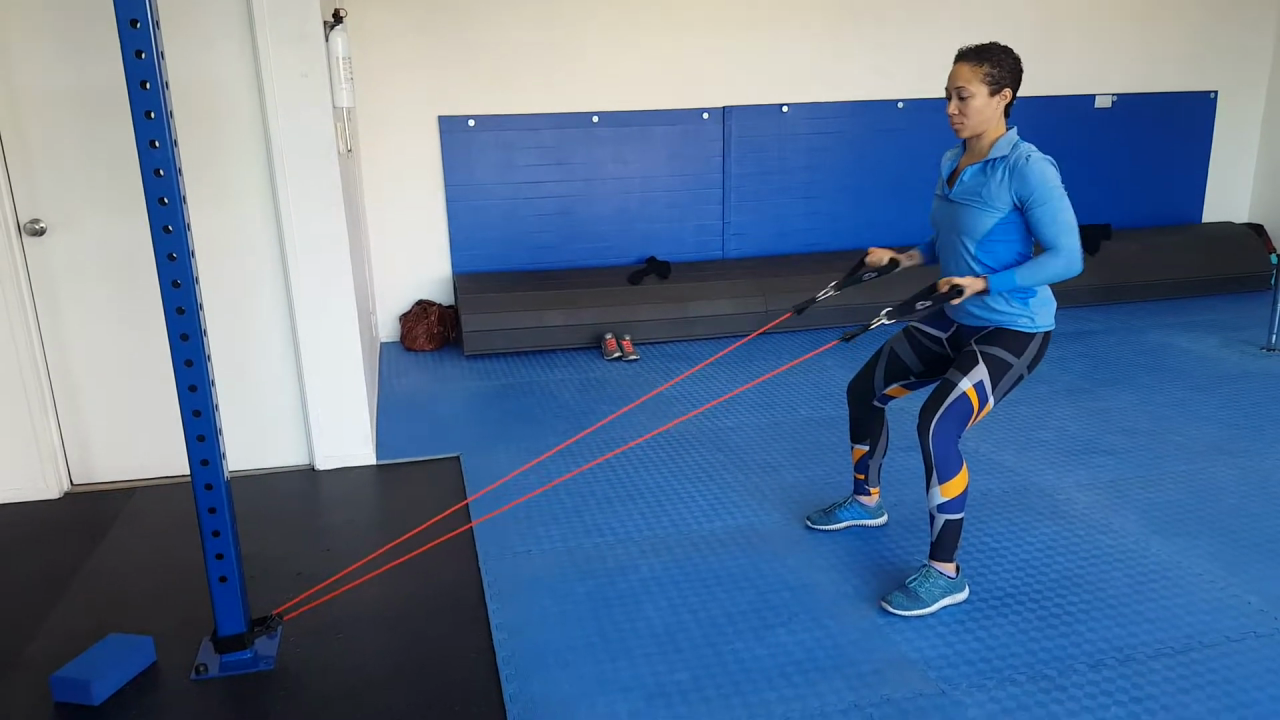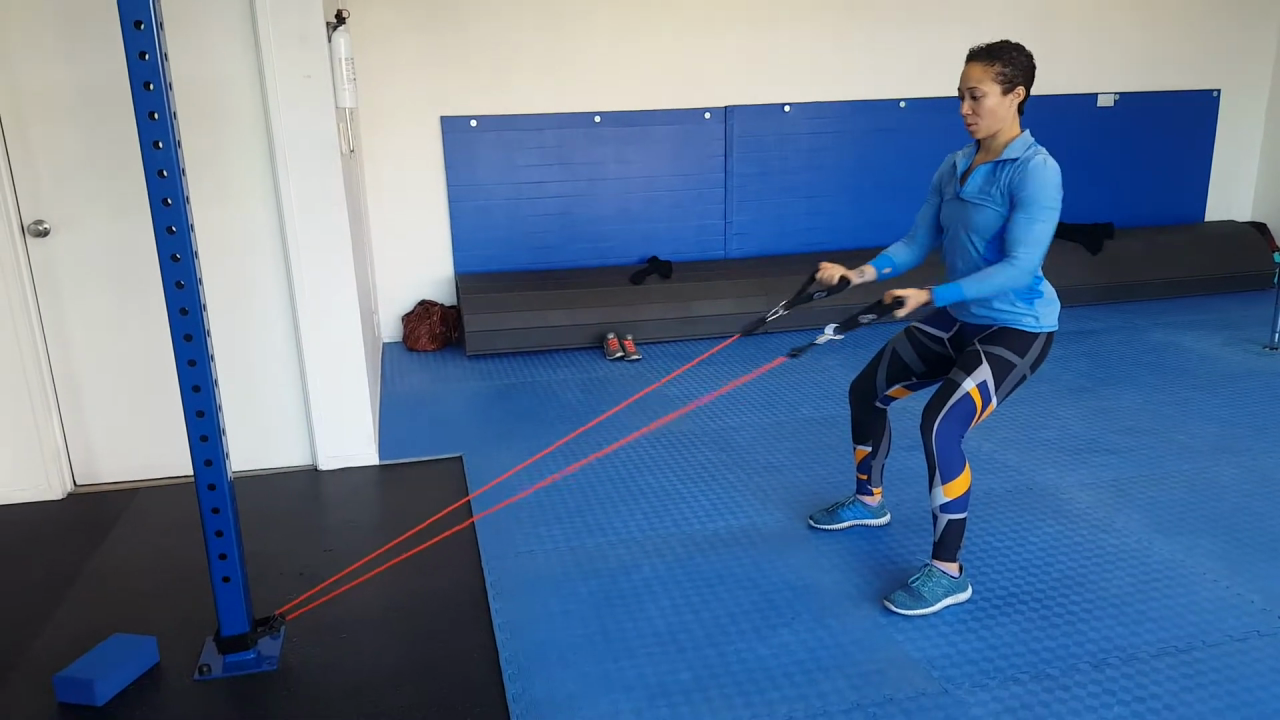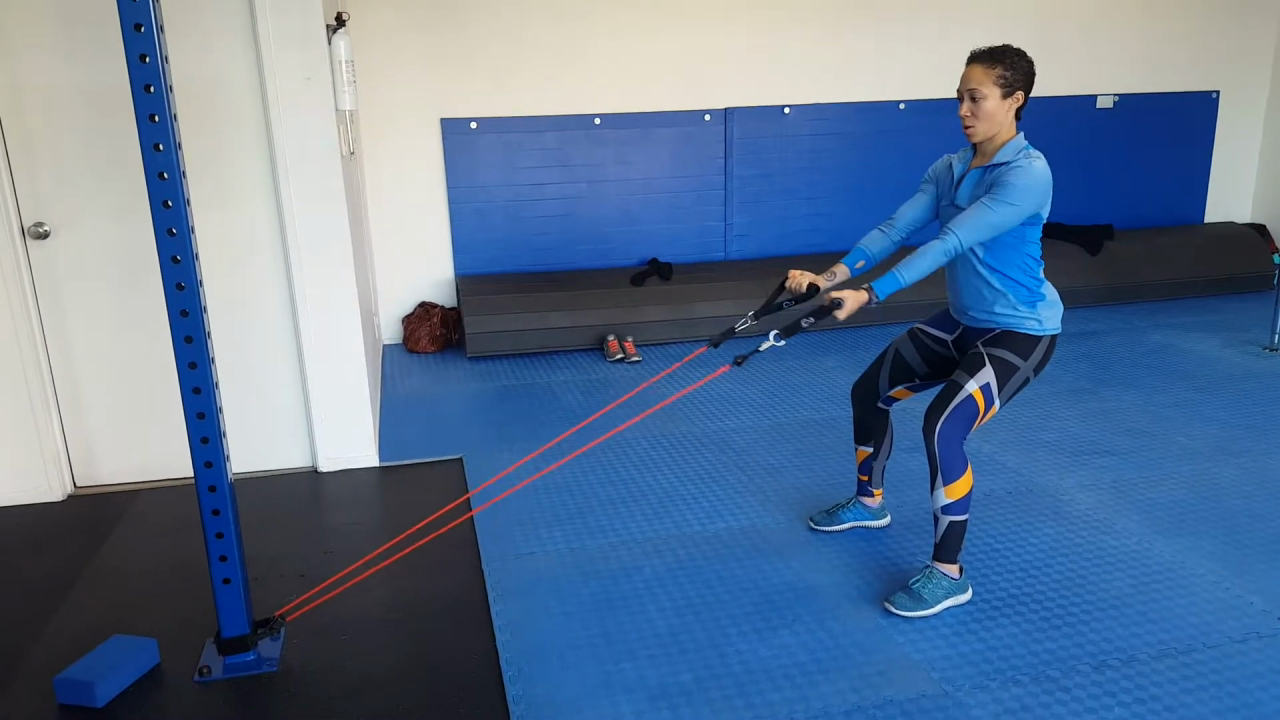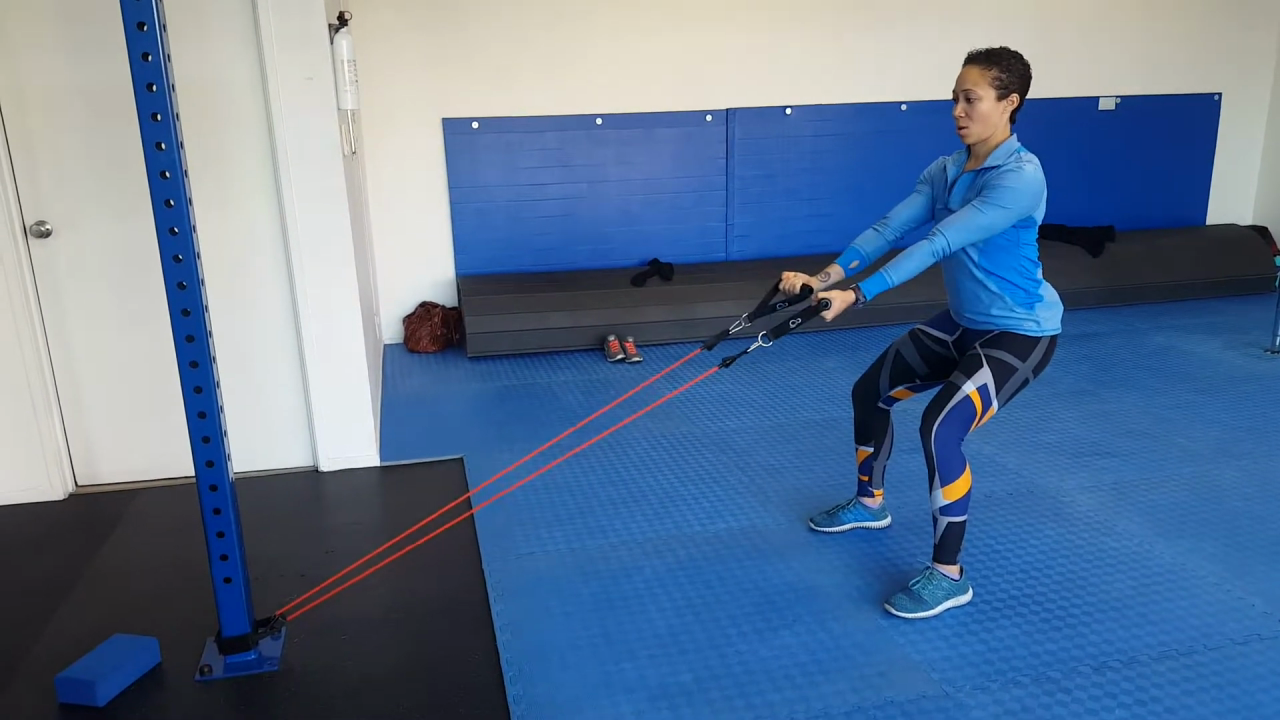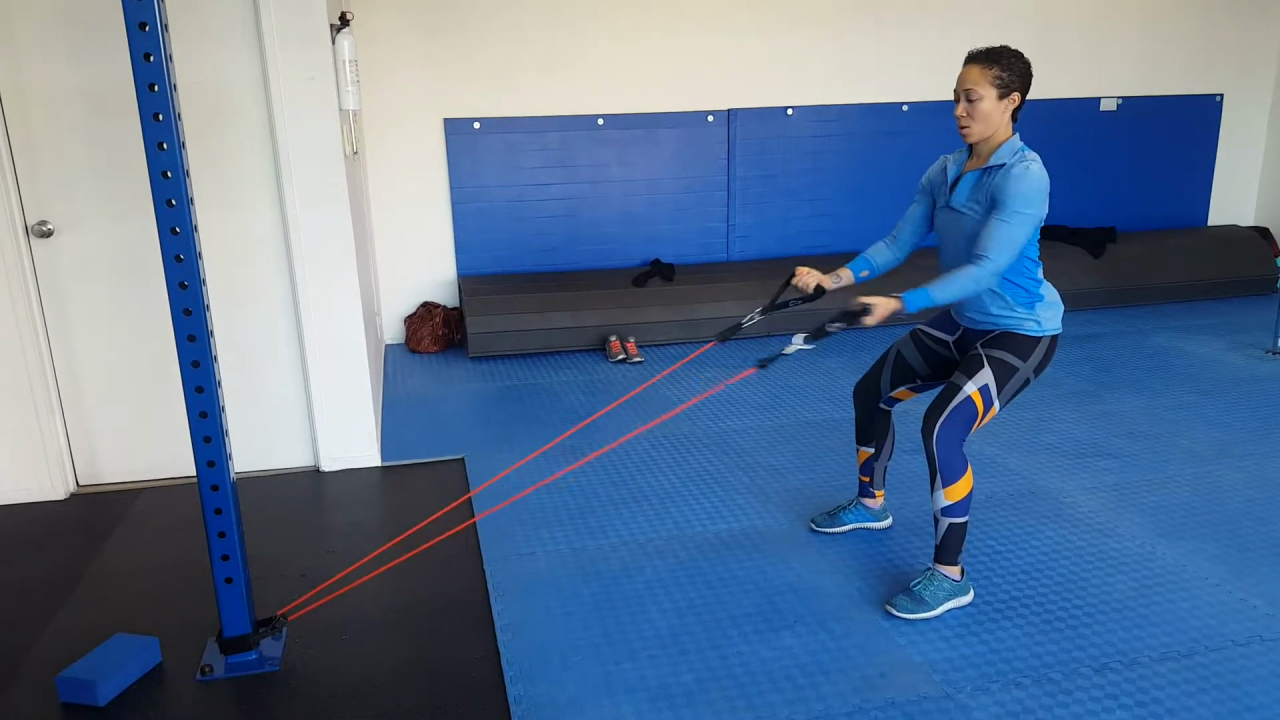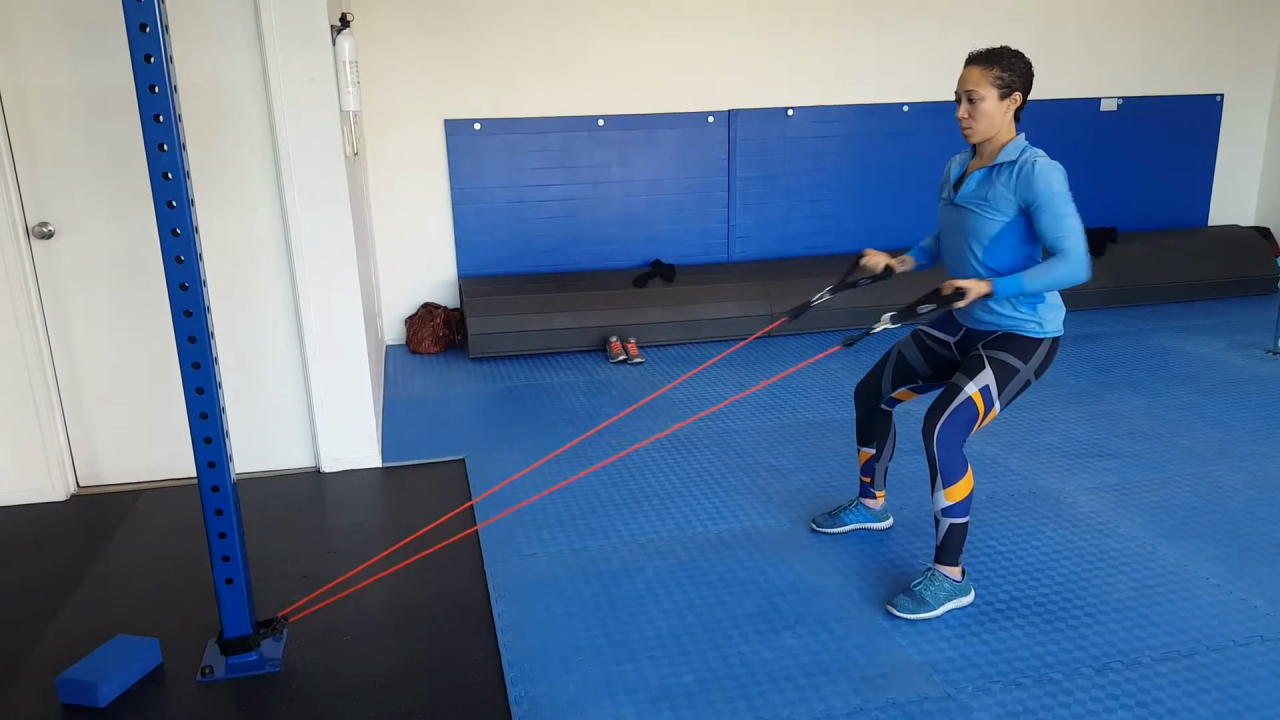
dt=0.3s
person 1, frame 1
left shoulder: (1029, 169)
right shoulder: (950, 164)
left elbow: (1066, 258)
left wrist: (986, 284)
right wrist: (907, 257)
left hip: (1013, 328)
right hip: (956, 319)
left knee: (936, 424)
right knee: (864, 389)
left ankle: (945, 572)
right ankle: (866, 501)
person 1, frame 2
left shoulder: (1036, 171)
right shoulder: (954, 167)
left elbow: (1020, 269)
right elbow: (917, 243)
left wrist: (927, 295)
right wrist: (857, 273)
left hip: (1017, 327)
right hip: (958, 319)
left knee: (940, 425)
right knee: (866, 390)
left ankle: (948, 572)
right ankle: (868, 500)
person 1, frame 3
left shoulder: (1028, 174)
right shoulder: (949, 169)
left elbow: (949, 244)
right elbow: (895, 229)
left wrist: (868, 294)
right wrist: (831, 276)
left hip: (1019, 330)
right hip: (961, 321)
left knee: (943, 426)
right knee: (868, 391)
left ankle: (948, 574)
right ankle: (868, 502)
person 1, frame 4
left shoulder: (1019, 177)
right shoulder: (945, 171)
left elbow: (938, 244)
right elbow: (889, 229)
left wrist: (856, 294)
right wrist: (824, 277)
left hip: (1020, 332)
right hip: (963, 321)
left knee: (940, 427)
right knee: (870, 391)
left ankle: (948, 575)
right ankle: (870, 503)
person 1, frame 5
left shoulder: (1023, 177)
right shoulder: (945, 170)
left elbow: (987, 271)
right elbow: (898, 243)
left wrist: (897, 303)
right wrist: (835, 278)
left hip: (1020, 330)
right hip: (962, 323)
left knee: (941, 428)
right knee: (870, 392)
left ankle: (950, 576)
right ankle: (870, 503)
person 1, frame 6
left shoulder: (1037, 174)
right shoulder: (956, 169)
left elbow: (1073, 264)
left wrist: (991, 287)
right wrist: (898, 263)
left hip: (1022, 332)
right hip: (964, 323)
left knee: (942, 428)
right knee: (872, 392)
left ankle: (950, 575)
right ankle: (871, 503)
